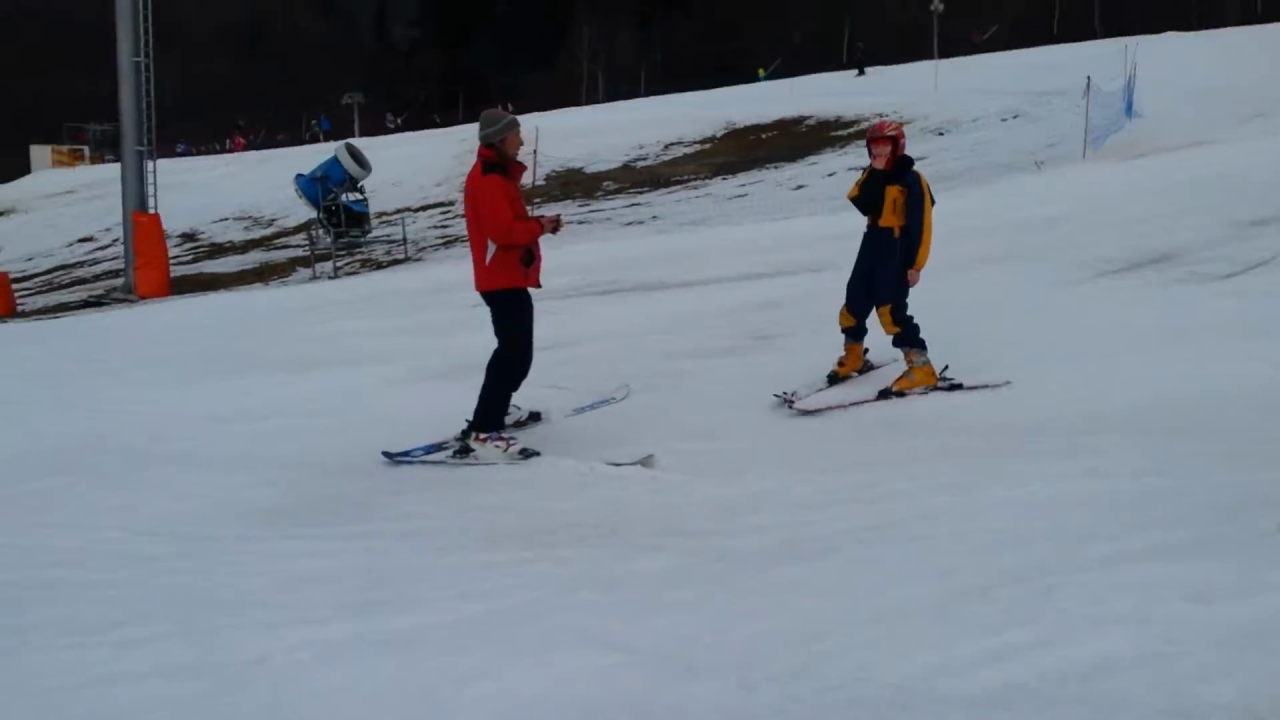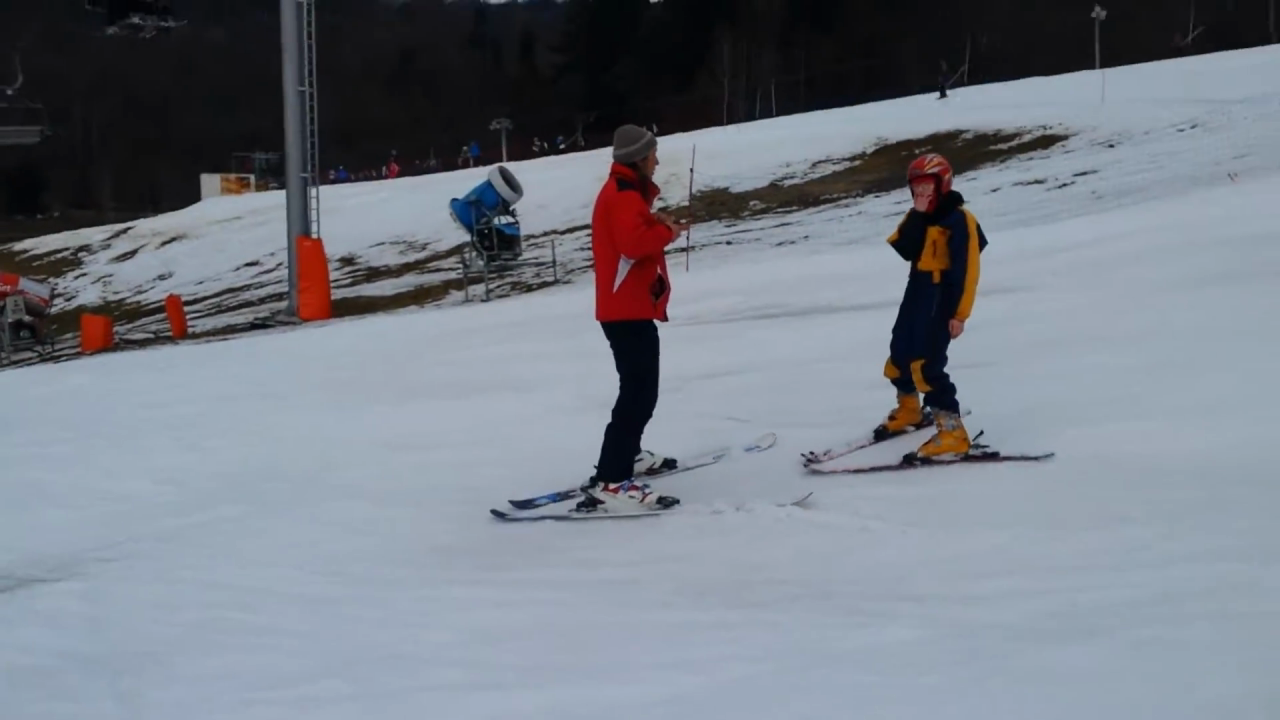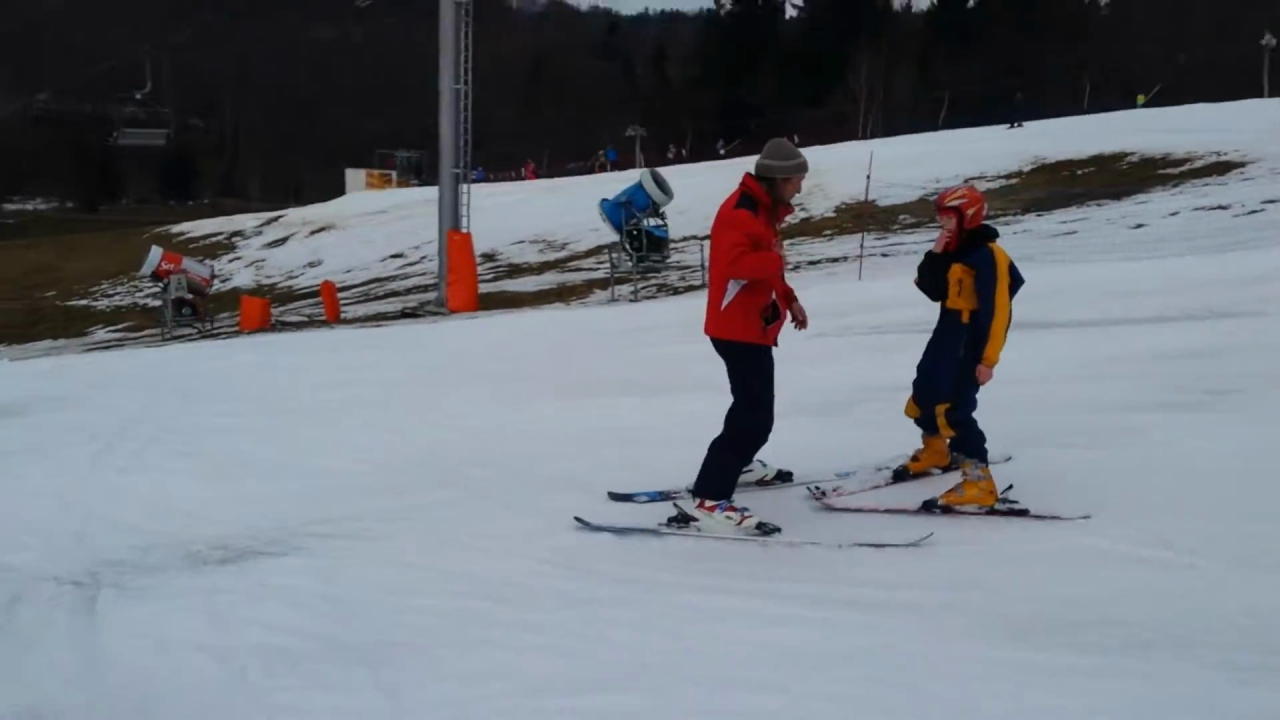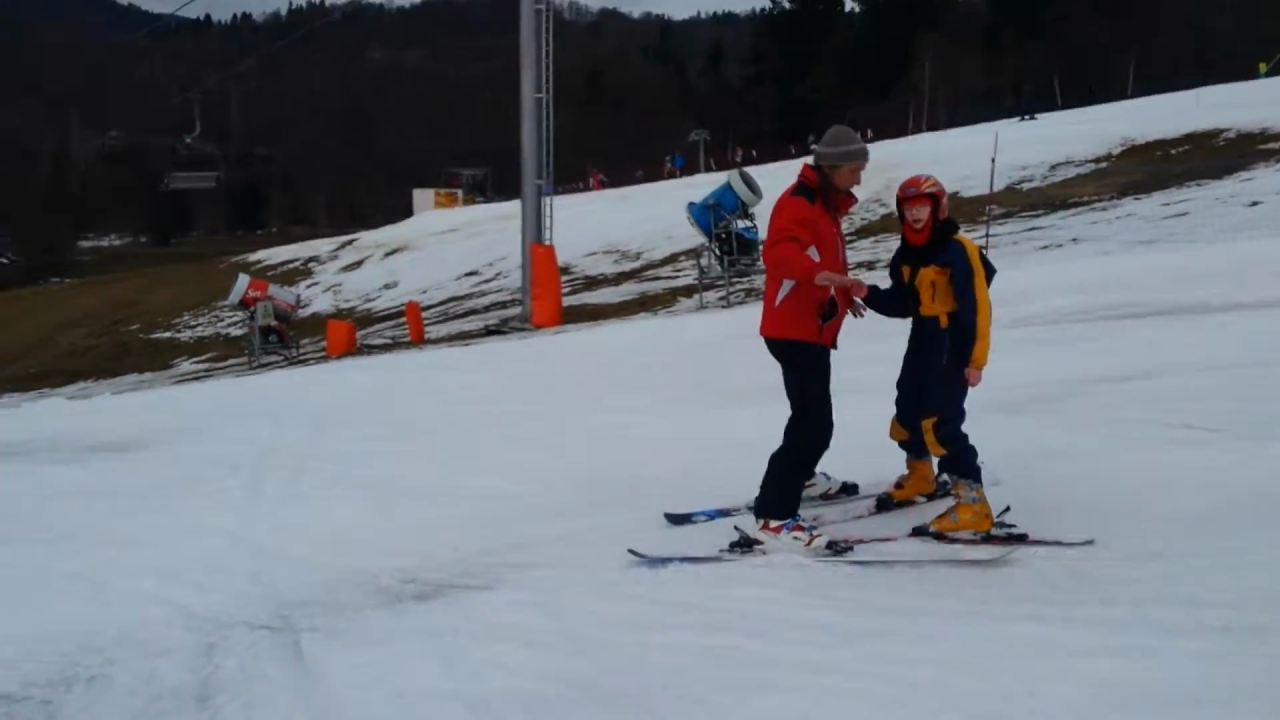
dt=1s
person 1, frame 1
left shoulder: (495, 173)
right shoulder: (489, 178)
right elbow: (502, 230)
left wrist: (538, 222)
right wrist: (539, 226)
left hip: (506, 276)
right hip: (503, 279)
left knee: (511, 349)
right knee: (515, 355)
left ankle: (497, 410)
right ankle: (483, 432)
person 1, frame 2
left shoulder: (622, 191)
right shoulder: (624, 195)
right elbow: (634, 243)
left wrist: (658, 226)
right wrist: (667, 231)
left hip: (628, 306)
right hip: (629, 309)
left knee: (638, 388)
right knee: (639, 393)
left ankle: (627, 454)
person 1, frame 3
left shoulder: (760, 208)
right shoulder: (742, 210)
right elbow: (734, 263)
left wrist: (789, 298)
right wrist: (776, 260)
left hip: (748, 326)
right hip: (740, 329)
left knee: (751, 402)
right knee: (756, 417)
left ankle: (739, 463)
right ankle: (708, 497)
person 1, frame 4
left shoulder: (824, 204)
right shoulder: (799, 201)
right elbow: (779, 252)
left wrist: (844, 291)
right wrist: (819, 275)
left hip: (811, 328)
right hip: (795, 330)
left knee: (811, 413)
right knee: (814, 423)
left ankle: (801, 477)
person 2, frame 1
left shoulder: (912, 180)
right shoulder: (873, 176)
left elbow: (921, 224)
right elbow: (863, 205)
left wrist: (916, 263)
right wrist: (874, 174)
left hip: (897, 250)
right hip: (872, 244)
left knee: (890, 309)
right knee: (855, 304)
left ankle: (921, 368)
right ankle: (854, 357)
person 2, frame 2
left shoulder: (958, 219)
right shoulder: (919, 215)
left elbow: (966, 269)
right elbow: (906, 251)
left wrist: (960, 313)
right wrist: (916, 216)
left hip: (941, 296)
right hip: (917, 290)
left knee: (925, 364)
right knee: (899, 354)
left ankle: (953, 432)
right ankle: (909, 410)
person 2, frame 3
left shoulder: (988, 256)
right shoulder: (953, 249)
left elbow: (996, 311)
right elbow: (933, 291)
left wrist: (988, 357)
right wrist: (935, 256)
left hip: (971, 338)
right hip: (947, 332)
left knee: (952, 407)
right knee: (923, 394)
left ankle: (979, 482)
right ankle: (936, 451)
person 2, frame 4
left shoulder: (958, 250)
right shoulder: (905, 255)
left elbow: (977, 308)
right elbow: (902, 305)
left wrist: (976, 359)
right wrist: (871, 296)
left hip: (953, 343)
right hip: (921, 341)
left knee: (939, 421)
right knee: (907, 413)
right ankle: (921, 477)
